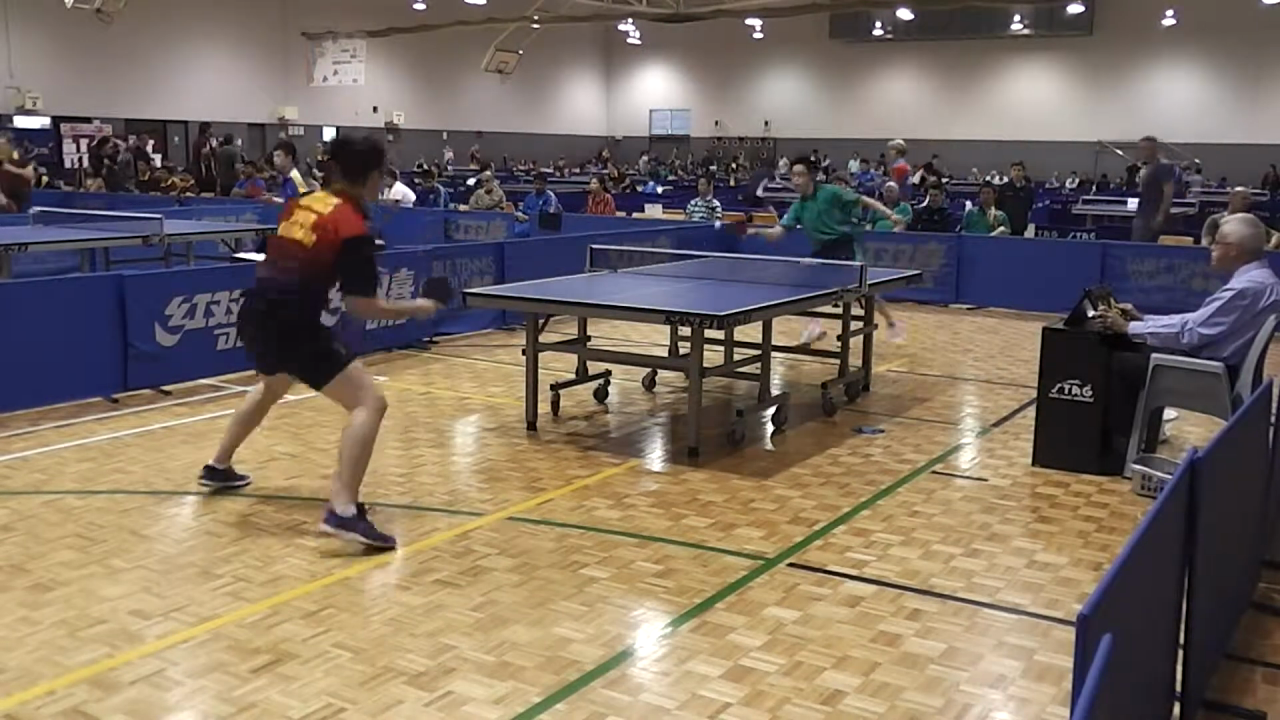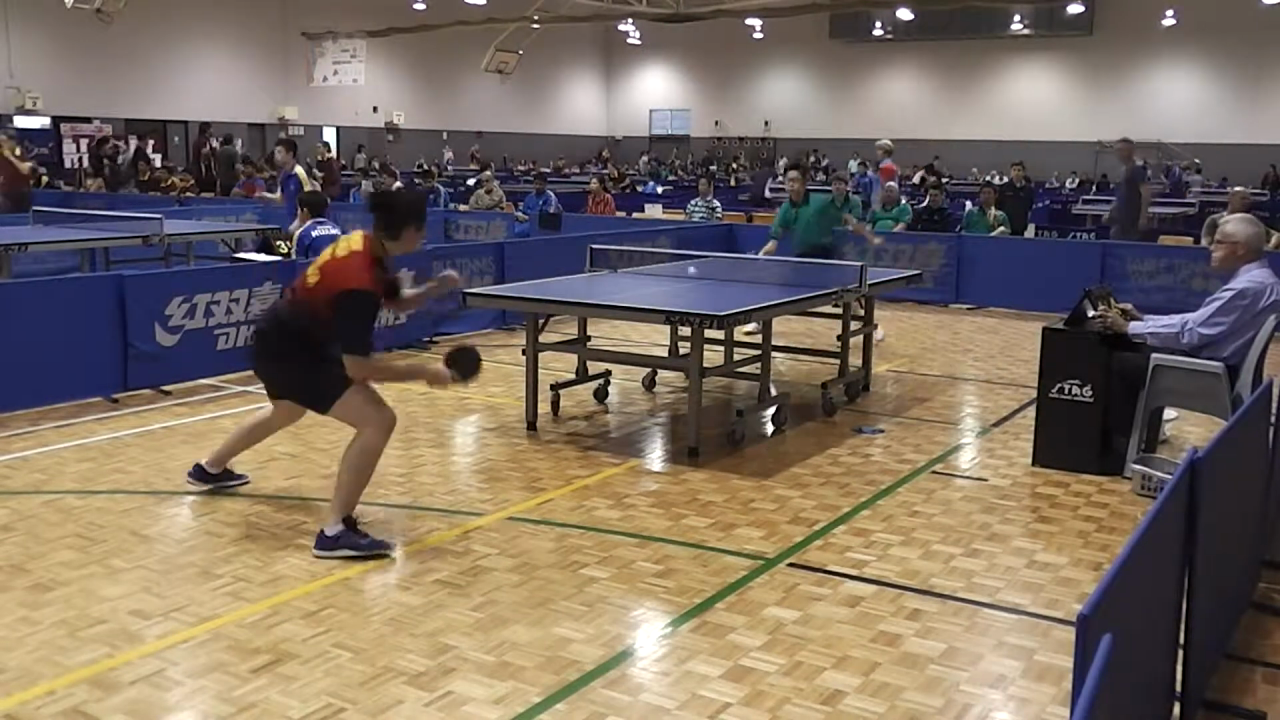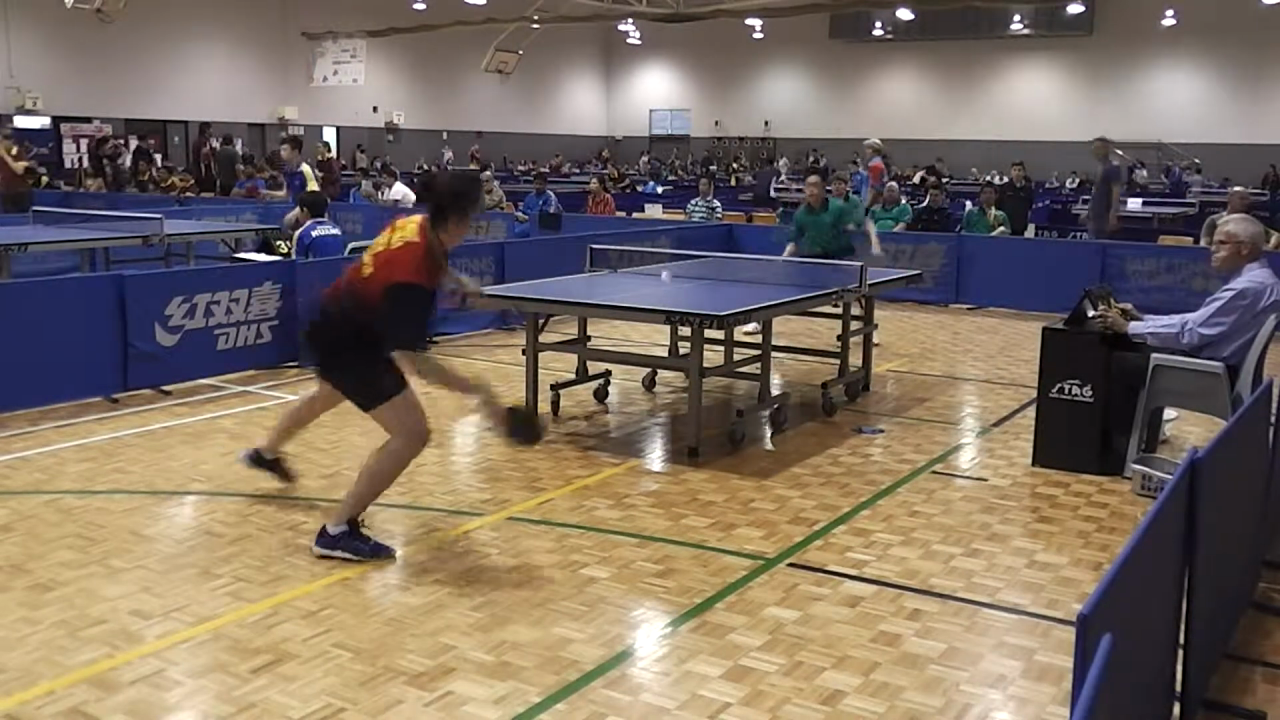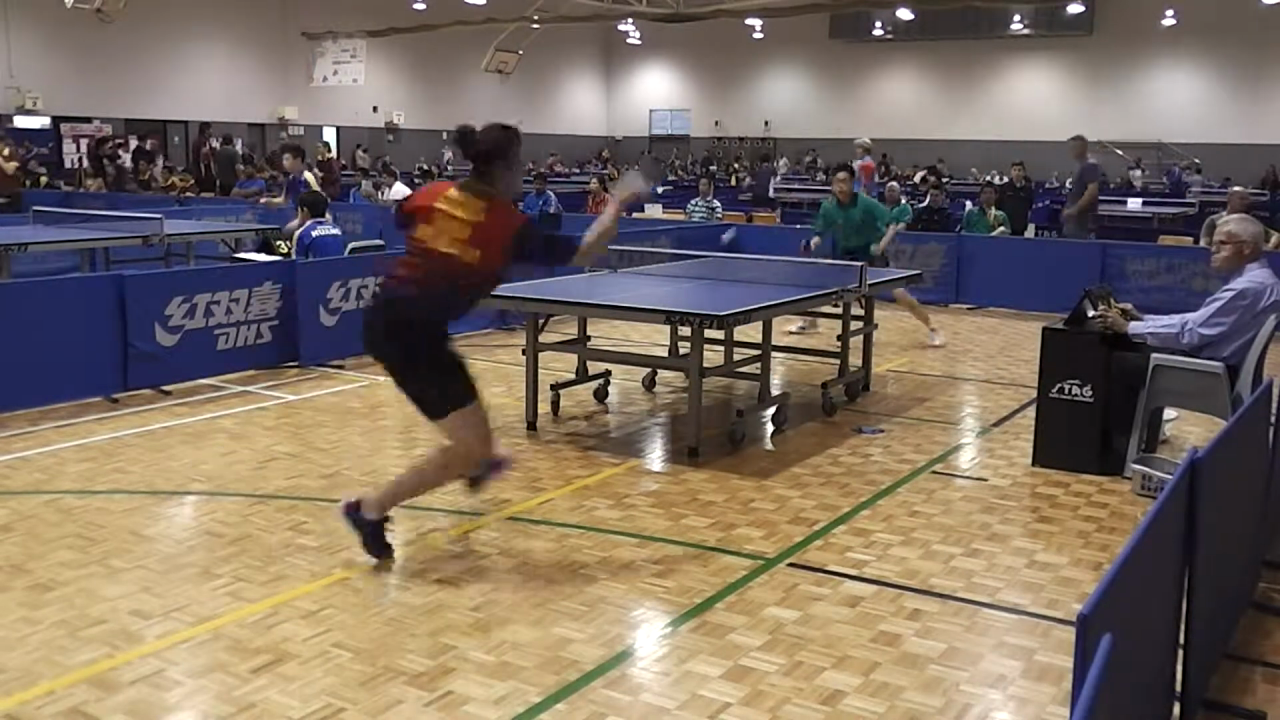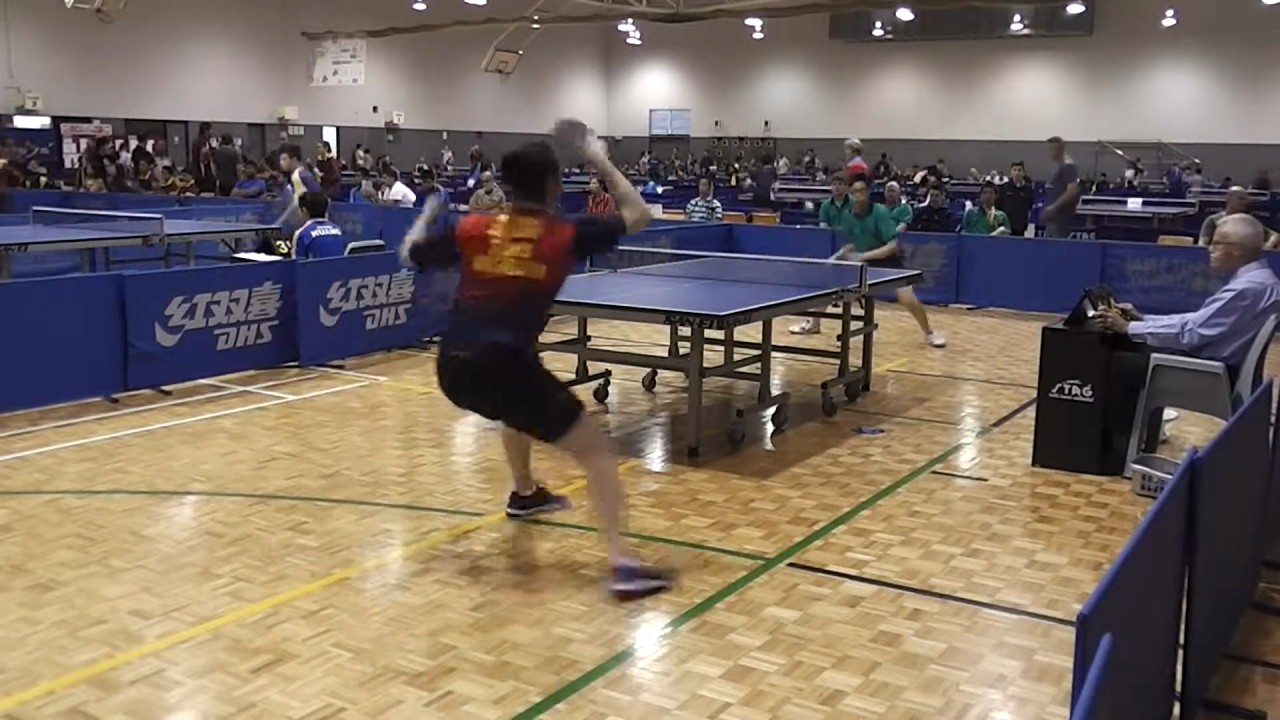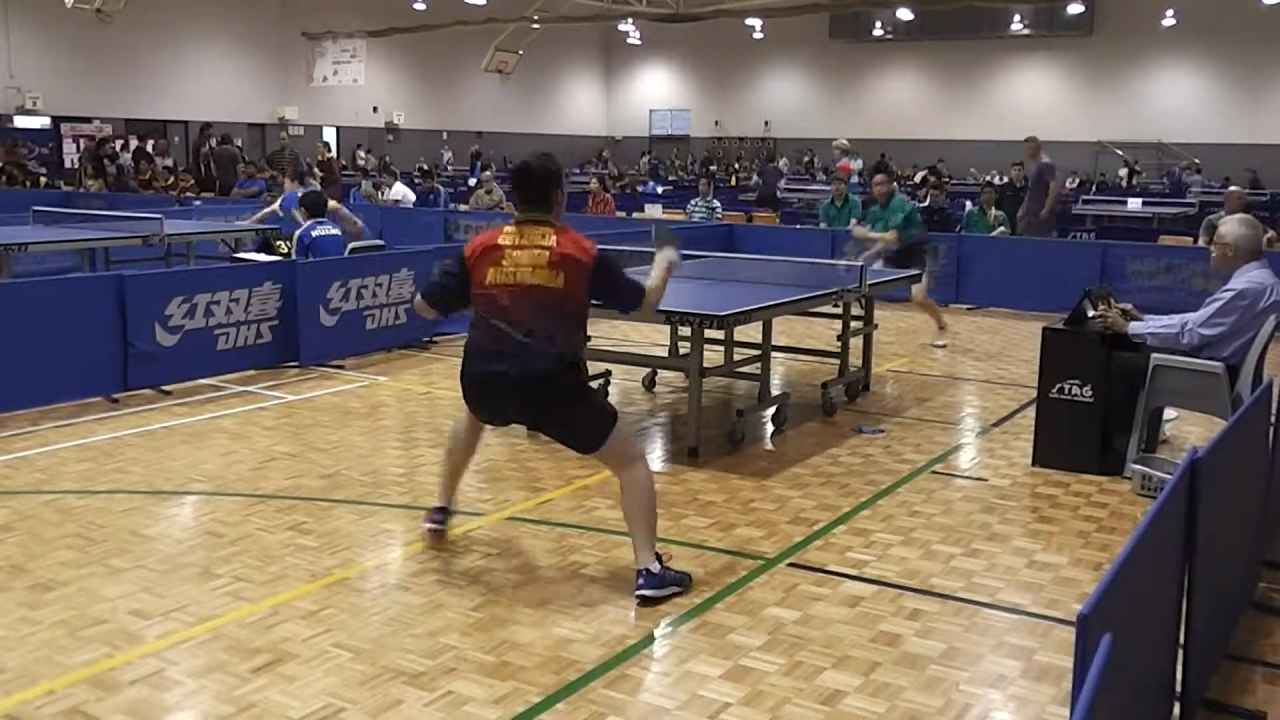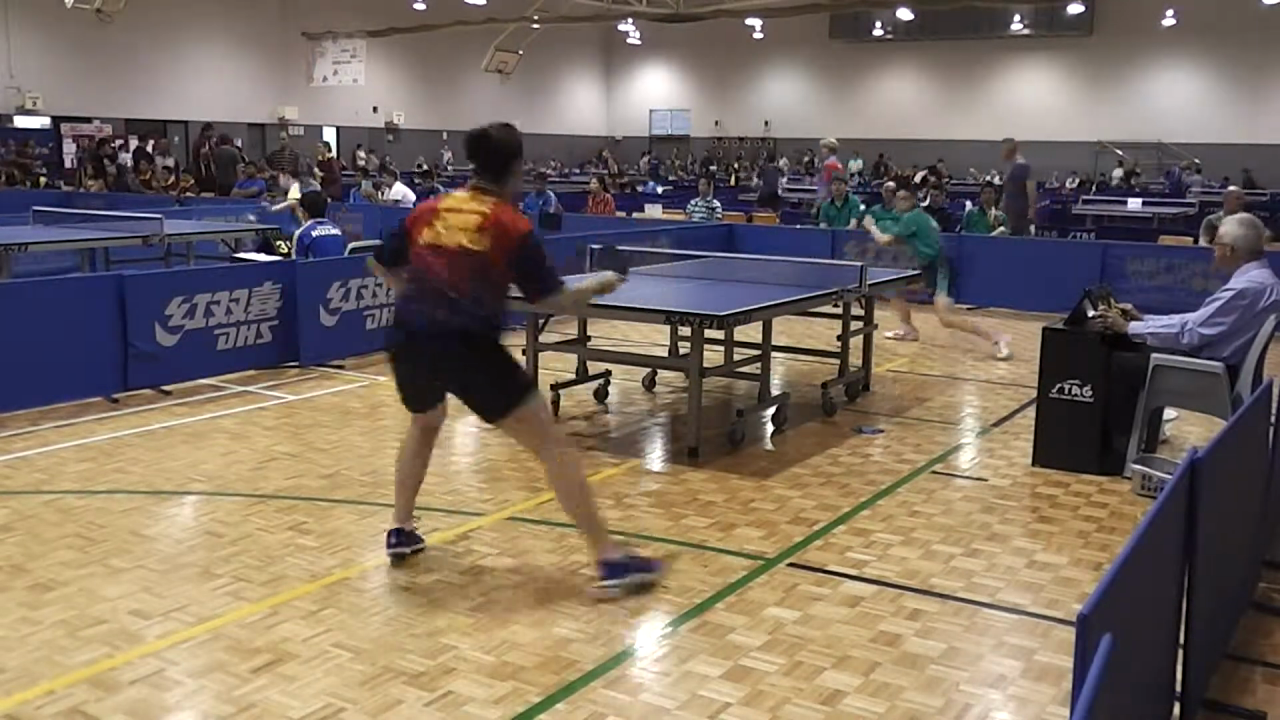
dt=0.2s
person 1, frame 1
left shoulder: (304, 203)
right shoulder: (353, 228)
right elbow: (363, 309)
left wrist: (362, 270)
right wrist: (414, 307)
left hip: (258, 313)
right hip: (288, 323)
left knee: (270, 389)
right knee: (370, 402)
left ankle: (218, 467)
right ankle: (344, 512)
person 1, frame 2
left shoulder: (371, 244)
right shoulder: (361, 283)
left elbow: (394, 301)
right elbow: (358, 368)
left wrist: (434, 288)
right wrist: (425, 372)
left hip: (280, 340)
right hip: (290, 352)
left knee: (285, 412)
right knee: (378, 420)
left ankle: (211, 469)
right ankle: (335, 530)
person 1, frame 3
left shoulder: (419, 225)
right shoulder: (414, 279)
right elbow: (412, 361)
left wrist: (469, 289)
right wrist: (482, 392)
left hip: (333, 324)
right hip: (345, 344)
left knee: (331, 393)
right knee: (412, 432)
left ankle: (268, 452)
right ankle: (337, 530)
person 1, frame 4
left shoulder: (433, 195)
right shoulder: (512, 228)
left elbow: (400, 216)
right elbow: (582, 253)
right wrist: (620, 201)
left hip: (384, 320)
right hip: (419, 337)
right knee: (470, 443)
left ankle: (480, 464)
right ankle: (371, 509)
person 1, frame 5
left shoulder: (471, 228)
right shoulder: (566, 234)
left elbow: (410, 254)
right elbow: (636, 215)
left wrist: (428, 211)
right wrist: (603, 162)
left hip: (455, 367)
right hip: (508, 369)
left knee: (510, 410)
right knee: (600, 454)
left ankle: (525, 493)
right ankle: (619, 566)
person 1, frame 6
left shoulder: (480, 247)
right shoulder: (582, 253)
left elbow: (428, 307)
right elbow: (643, 300)
left wrist: (481, 307)
right wrist: (663, 266)
left hip: (484, 378)
right hip: (548, 384)
left knee: (473, 418)
right knee: (630, 462)
left ankle: (440, 511)
right ankle: (649, 569)
person 1, frame 7
left shoulder: (427, 210)
right shoulder: (514, 226)
left elbow: (383, 268)
right elbow: (553, 300)
right wrist: (603, 281)
left hip: (409, 338)
right hip: (468, 347)
left knee: (425, 422)
right knee: (555, 445)
left ankle: (401, 530)
right ankle: (610, 558)
person 2, frame 1
left shoulder: (1248, 287)
right shoulder: (1257, 279)
left elbow: (1190, 332)
right elbow: (1197, 320)
left wrist: (1128, 328)
right wrist: (1143, 318)
right hip: (1215, 364)
left knee: (1120, 364)
right knee: (1139, 352)
left ankle: (1123, 445)
person 2, frame 2
left shoulder: (1248, 287)
right shoulder: (1256, 279)
left elbow: (1190, 332)
right elbow: (1197, 320)
left wrist: (1128, 328)
right wrist: (1143, 318)
right hip: (1213, 363)
left knee: (1120, 364)
right knee: (1139, 352)
left ankle: (1123, 444)
person 2, frame 3
left shoulder: (1249, 287)
right shoulder: (1255, 279)
left elbow: (1190, 332)
right elbow: (1196, 320)
left wrist: (1128, 327)
right wrist: (1143, 318)
right hip: (1214, 364)
left knee: (1120, 364)
right knee: (1137, 352)
left ankle: (1123, 444)
person 2, frame 4
left shoulder: (1249, 287)
right shoulder: (1255, 279)
left elbow: (1190, 332)
right elbow: (1197, 321)
left wrist: (1128, 328)
right wrist: (1143, 318)
right hip: (1212, 363)
left knee: (1119, 364)
right knee: (1138, 352)
left ankle: (1124, 445)
person 2, frame 5
left shoulder: (1249, 288)
right shoulder: (1256, 279)
left elbow: (1190, 332)
right elbow: (1198, 320)
left wrist: (1129, 328)
right wrist: (1143, 318)
right hip: (1216, 364)
left knee: (1120, 364)
right knee: (1138, 352)
left ankle: (1125, 444)
person 2, frame 6
left shoulder: (1249, 287)
right shoulder: (1258, 279)
left elbow: (1190, 332)
right elbow: (1197, 320)
left wrist: (1128, 328)
right wrist: (1143, 318)
right hip: (1215, 364)
left knee: (1119, 364)
right knee: (1137, 352)
left ankle: (1124, 446)
person 2, frame 7
left shoulder: (1249, 287)
right shoulder: (1258, 279)
left elbow: (1190, 332)
right elbow: (1198, 320)
left wrist: (1128, 327)
right wrist: (1143, 318)
right hip: (1214, 363)
left knee: (1120, 364)
right knee: (1137, 352)
left ankle: (1124, 444)
